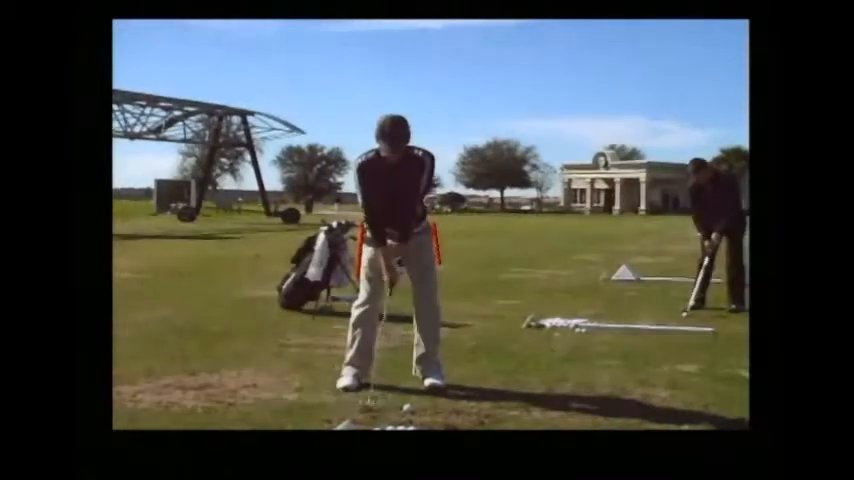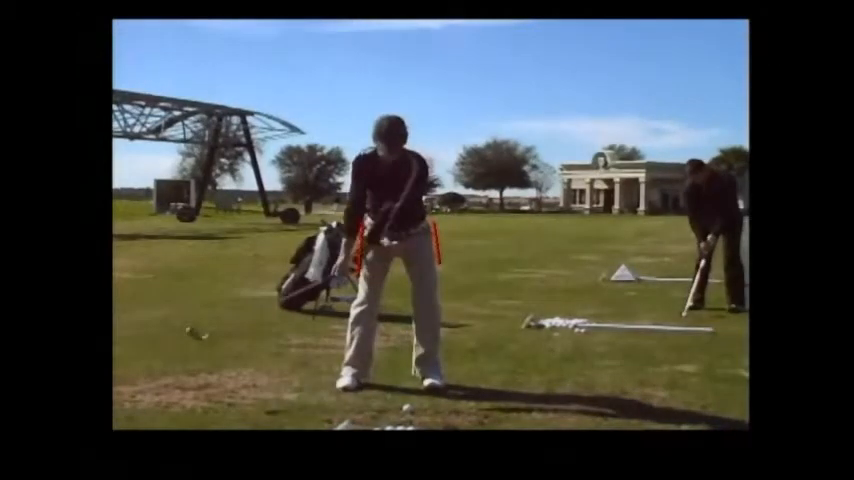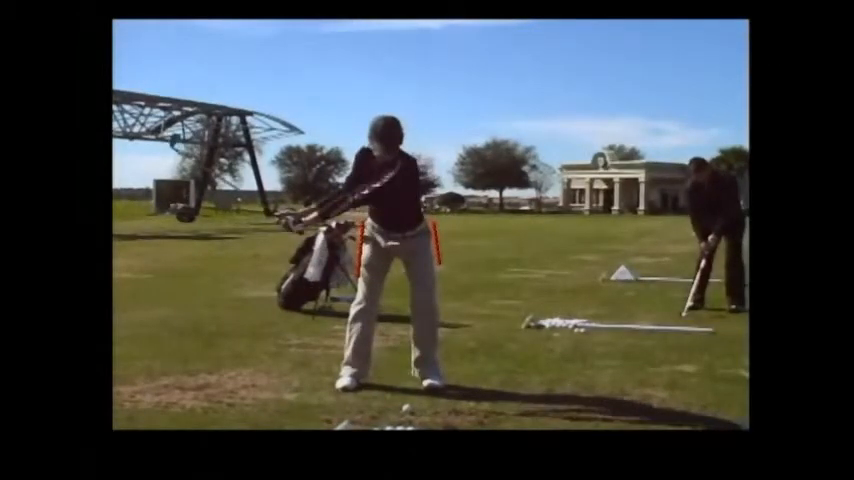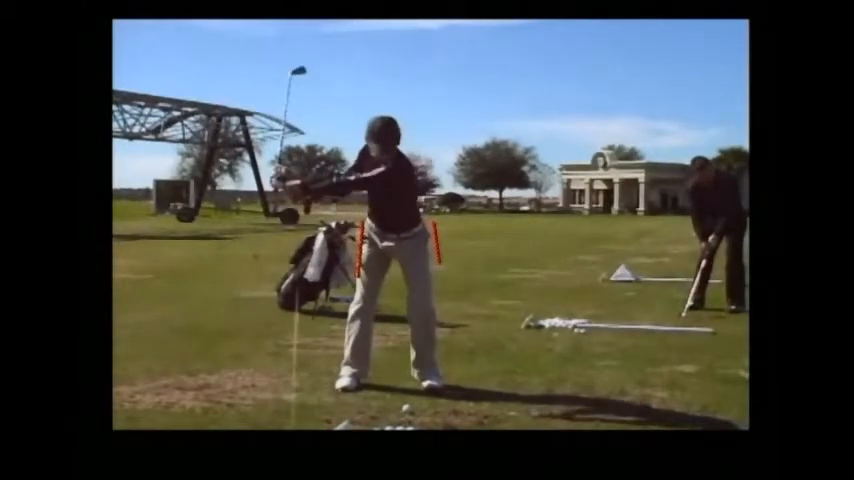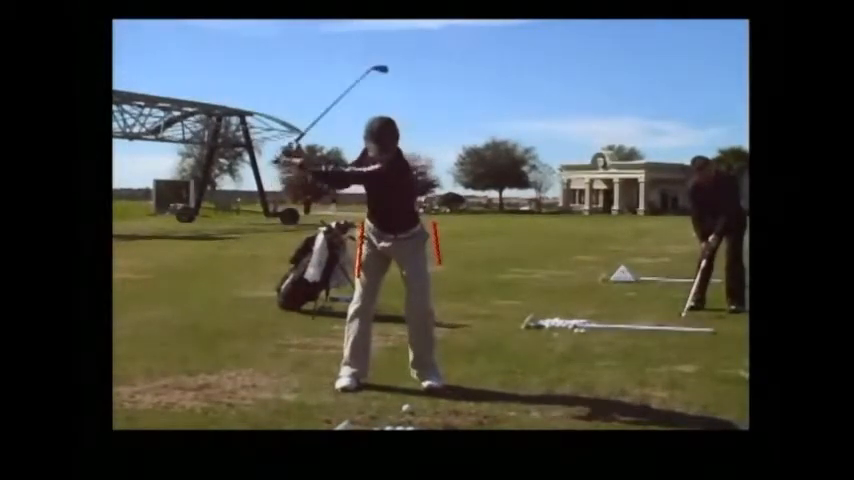
dt=0.5s
person 1, frame 1
left shoulder: (423, 161)
right shoulder: (365, 164)
left elbow: (413, 205)
right elbow: (371, 213)
left wrist: (401, 247)
right wrist: (385, 259)
left hip: (415, 233)
right hip: (378, 234)
left knee: (427, 300)
right knee: (367, 300)
left ankle: (430, 367)
right ankle: (354, 368)
person 1, frame 2
left shoulder: (416, 165)
right shoulder: (363, 162)
left elbow: (397, 208)
right elbow: (356, 205)
left wrist: (364, 247)
right wrist: (346, 248)
left hip: (414, 234)
right hip: (377, 234)
left knee: (426, 300)
right knee: (365, 300)
left ankle: (429, 367)
right ankle: (354, 368)
person 1, frame 3
left shoulder: (406, 166)
right shoulder: (364, 157)
left elbow: (368, 197)
right elbow: (348, 190)
left wrist: (321, 214)
right wrist: (314, 210)
left hip: (413, 235)
right hip: (378, 232)
left knee: (425, 302)
right knee: (365, 300)
left ankle: (427, 369)
right ankle: (353, 368)
person 1, frame 4
left shoulder: (399, 168)
right shoulder: (367, 154)
left elbow: (353, 184)
right elbow: (346, 182)
left wrist: (306, 188)
right wrist: (308, 187)
left hip: (409, 237)
right hip: (375, 233)
left knee: (421, 303)
right knee: (362, 301)
left ankle: (426, 369)
right ankle: (352, 369)
person 1, frame 5
left shoulder: (395, 168)
right shoulder: (372, 155)
left elbow: (349, 177)
right elbow: (343, 178)
left wrist: (306, 167)
right wrist: (308, 165)
left hip: (406, 238)
right hip: (374, 233)
left knee: (419, 304)
right knee: (362, 302)
left ankle: (425, 370)
right ankle: (352, 369)
person 2, frame 1
left shoulder: (729, 180)
right shoulder: (694, 187)
left elbow: (733, 210)
right elbow: (697, 214)
left wrist: (719, 232)
right wrist: (705, 237)
left hip: (733, 222)
right hip: (709, 223)
left knee: (734, 260)
right knee: (705, 260)
left ankle: (737, 301)
right ankle: (699, 299)
person 2, frame 2
left shoulder: (726, 181)
right shoulder: (691, 187)
left elbow: (728, 211)
right elbow: (693, 215)
left wrist: (715, 234)
right wrist: (701, 239)
left hip: (730, 221)
right hip: (706, 223)
left knee: (731, 259)
right knee: (702, 259)
left ankle: (736, 301)
right ankle: (697, 299)
person 2, frame 3
left shoulder: (727, 181)
right shoulder: (693, 186)
left elbow: (731, 212)
right elbow: (694, 215)
left wrist: (717, 234)
right wrist: (701, 239)
left hip: (732, 222)
right hip: (708, 223)
left knee: (733, 259)
right knee: (704, 258)
left ankle: (736, 301)
right ankle: (697, 299)
person 2, frame 4
left shoulder: (729, 181)
right shoulder: (694, 186)
left elbow: (731, 212)
right elbow: (696, 214)
left wrist: (717, 234)
right wrist: (702, 239)
left hip: (734, 221)
right hip: (711, 221)
left knee: (733, 259)
right knee: (705, 258)
left ankle: (736, 301)
right ankle: (697, 298)
person 2, frame 5
left shoulder: (729, 181)
right shoulder: (694, 186)
left elbow: (730, 212)
right elbow: (696, 214)
left wrist: (717, 234)
right wrist: (702, 239)
left hip: (734, 221)
right hip: (711, 221)
left knee: (733, 259)
right knee: (705, 258)
left ankle: (736, 301)
right ankle: (698, 298)
